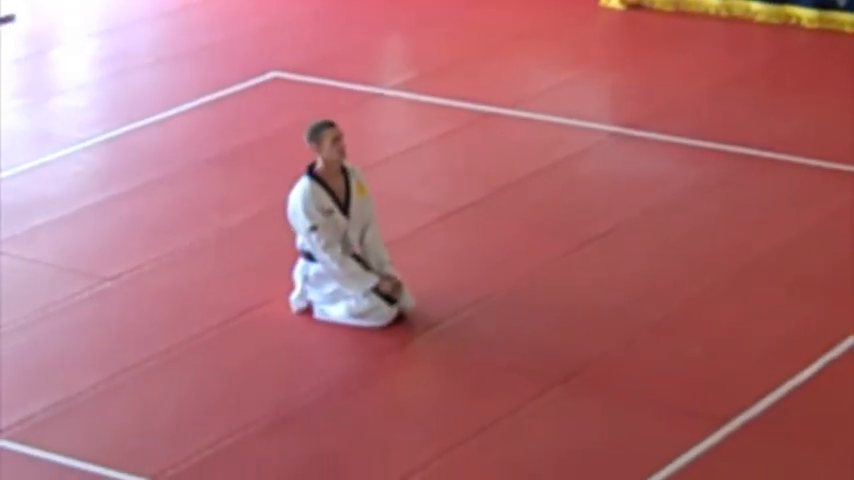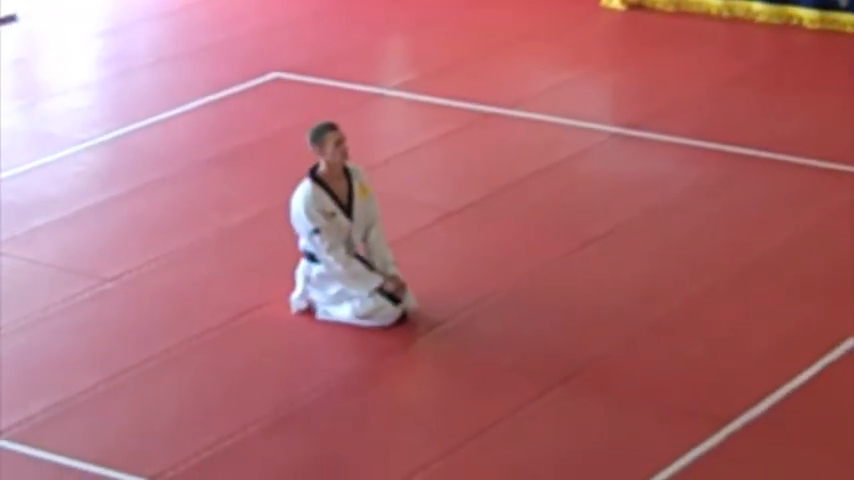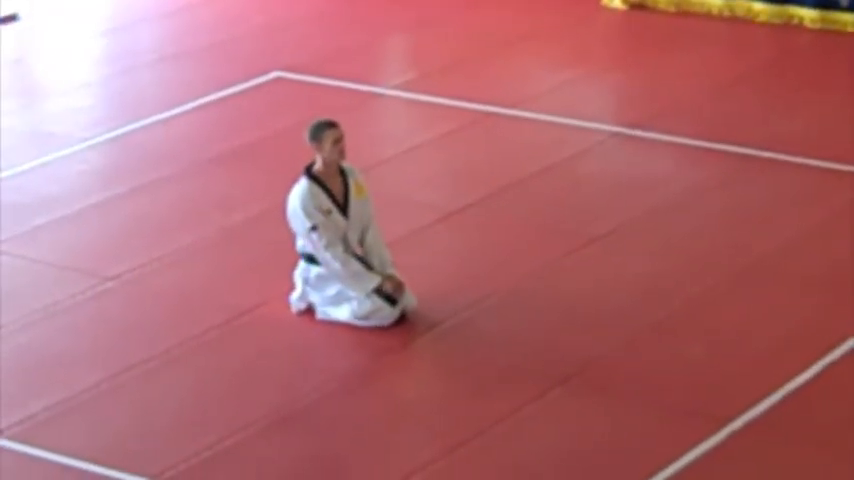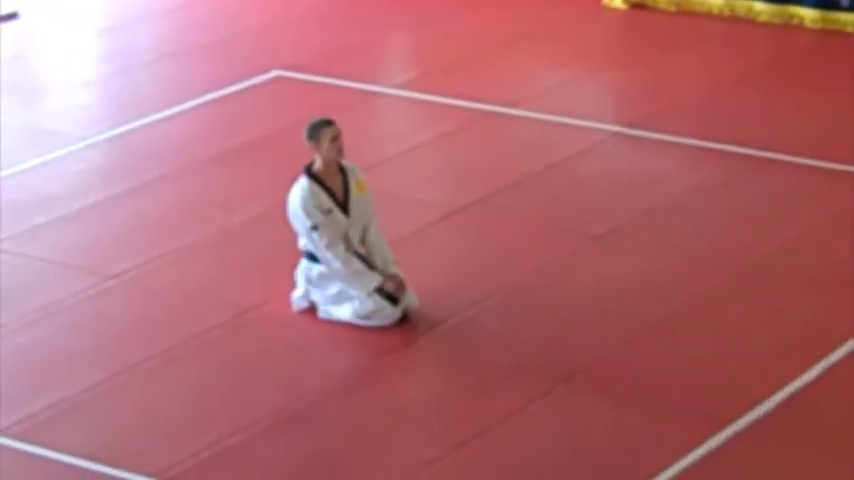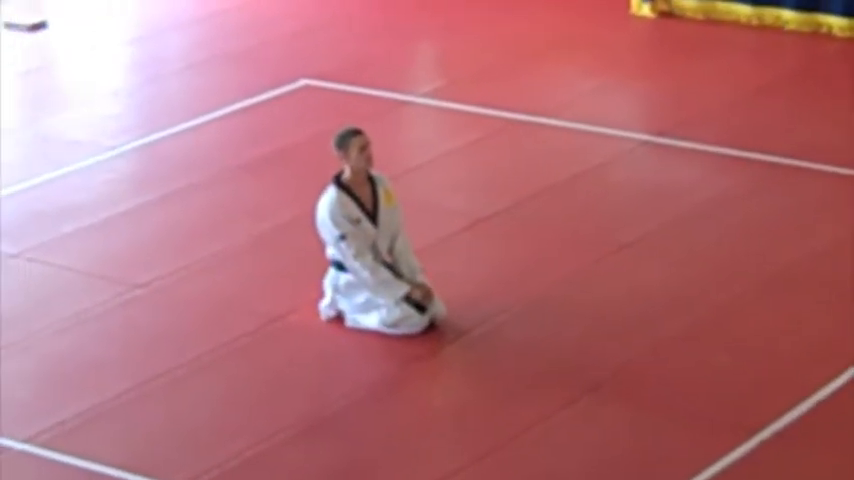
dt=0.3s
person 1, frame 1
left shoulder: (353, 176)
right shoulder: (305, 196)
left elbow: (369, 228)
right elbow: (328, 253)
left wrist: (385, 271)
right wrist: (375, 282)
left hip: (351, 260)
right hip: (323, 271)
left knee: (404, 303)
right knee: (383, 312)
right ankle: (315, 300)
person 1, frame 2
left shoulder: (356, 176)
right shoulder: (307, 199)
left elbow: (373, 229)
right elbow: (332, 256)
left wrist: (389, 272)
right wrist: (380, 282)
left hip: (353, 260)
right hip: (326, 272)
left knee: (406, 304)
right knee: (388, 311)
right ankle: (317, 300)
person 1, frame 3
left shoulder: (351, 176)
right shoulder: (304, 197)
left elbow: (369, 229)
right elbow: (329, 253)
left wrist: (386, 272)
right wrist: (377, 282)
left hip: (353, 260)
right hip: (325, 272)
left knee: (405, 302)
right knee: (387, 312)
right ankle: (317, 300)
person 1, frame 4
left shoulder: (351, 173)
right shoulder: (304, 196)
left elbow: (370, 227)
right elbow: (330, 252)
left wrist: (389, 270)
right wrist: (378, 282)
left hip: (355, 258)
right hip: (327, 271)
left knee: (408, 302)
right knee: (388, 311)
right ankle: (316, 297)
person 1, frame 5
left shoulder: (380, 184)
right shoulder: (332, 206)
left elbow: (398, 237)
right elbow: (358, 261)
left wrist: (416, 279)
right wrist: (406, 291)
left hip: (383, 268)
right hip: (355, 280)
left knee: (434, 311)
right knee: (414, 320)
right ankle: (345, 307)
